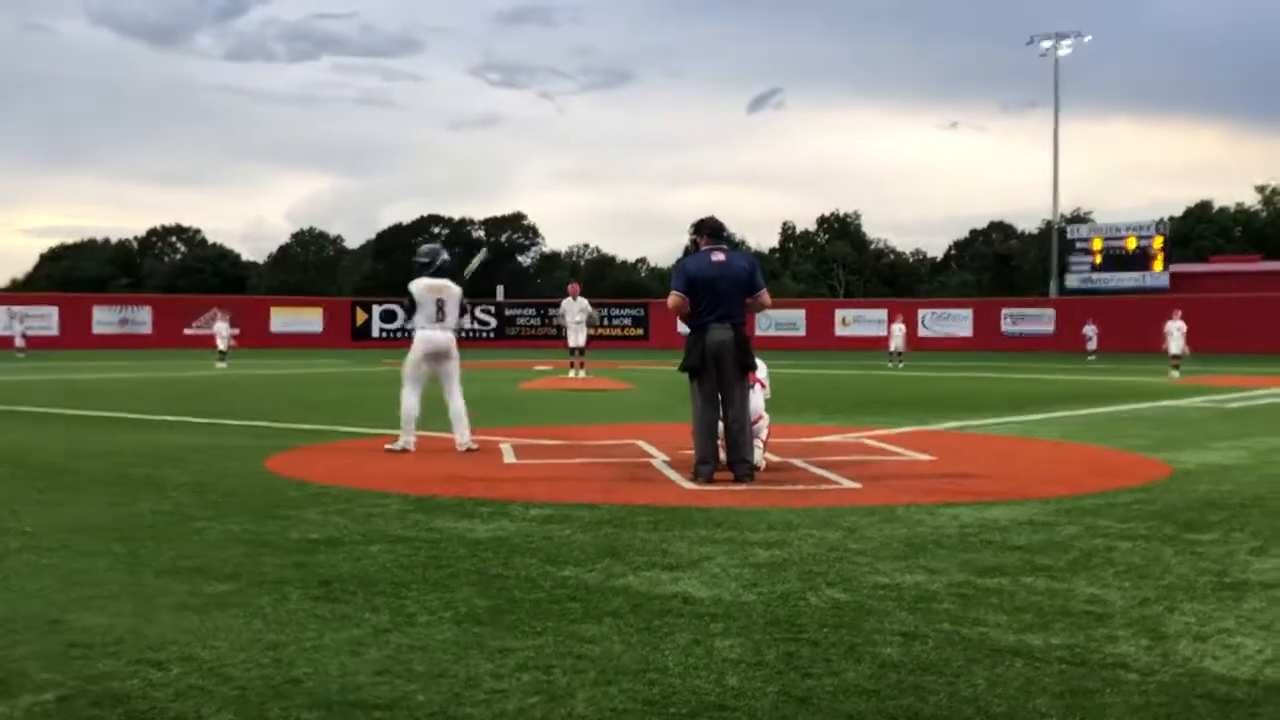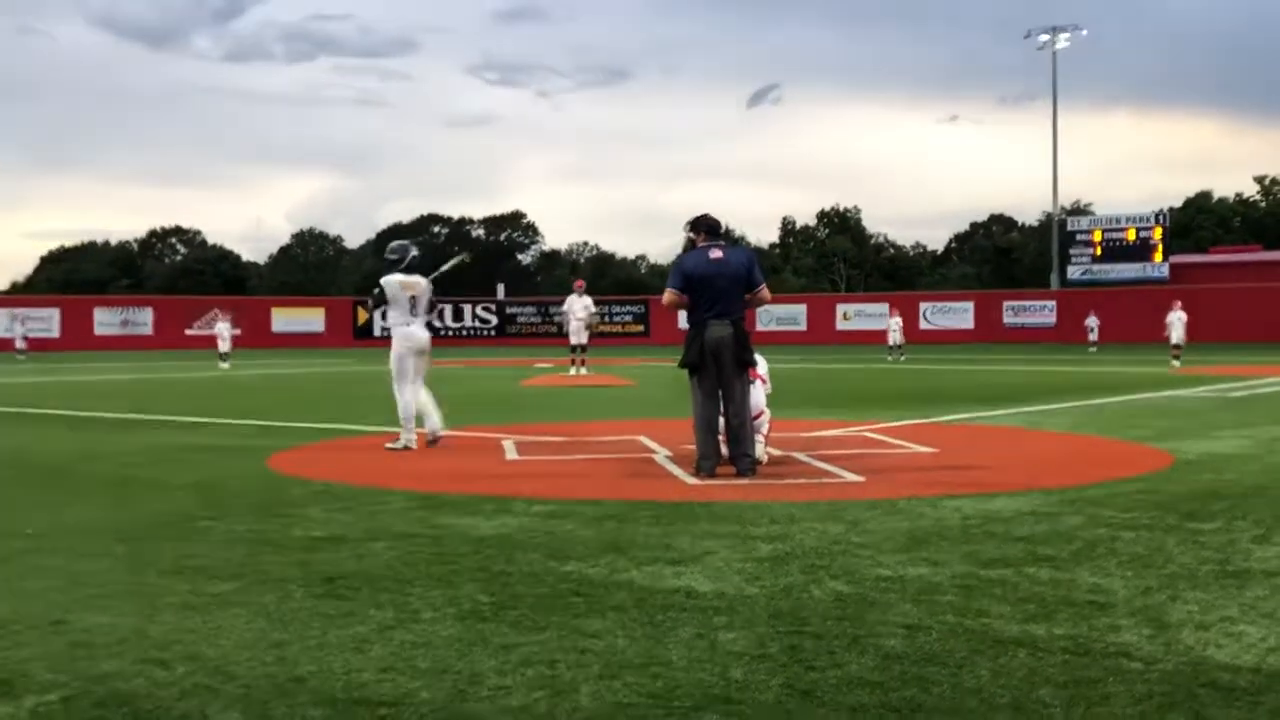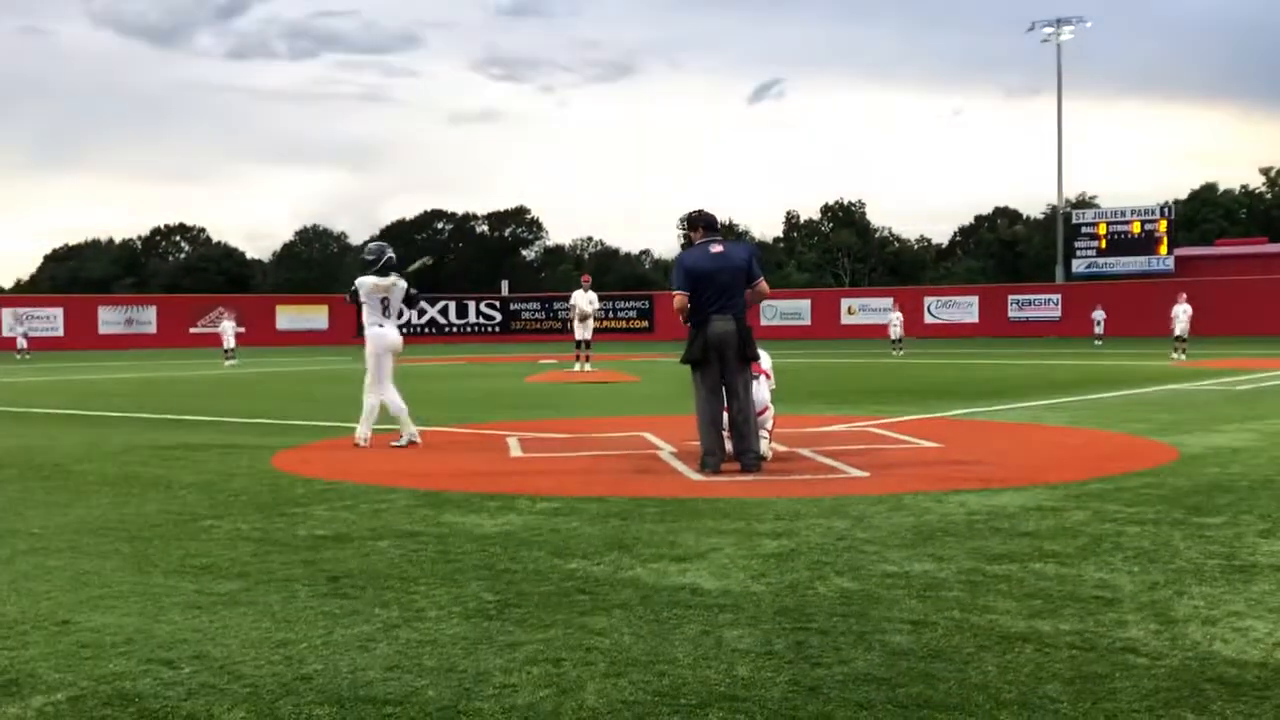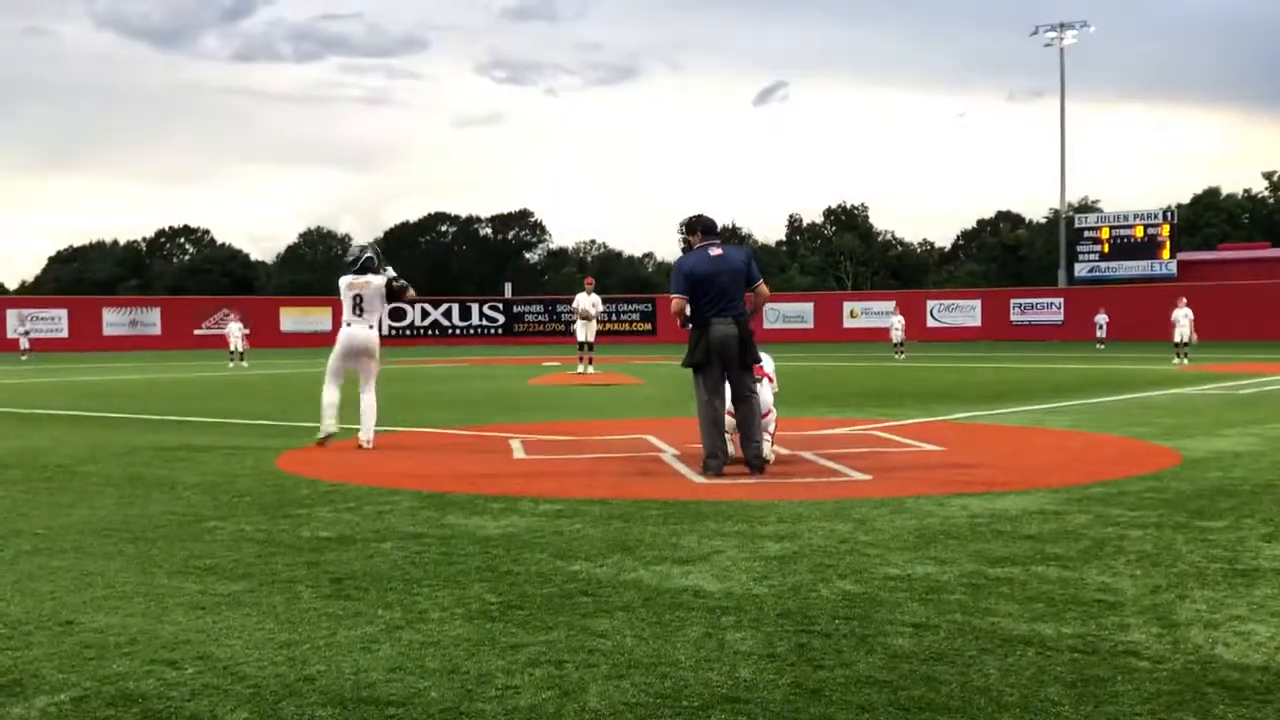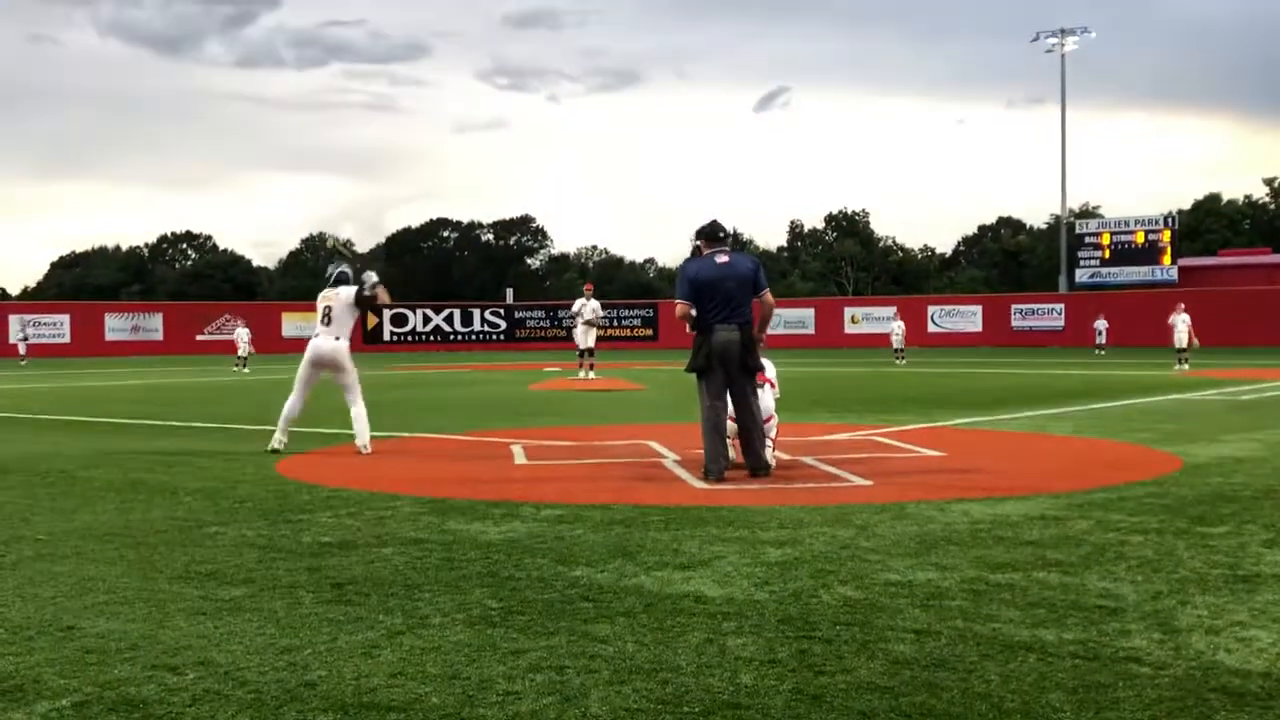
dt=0.3s
person 1, frame 1
left shoulder: (688, 264)
right shoulder: (746, 261)
left elbow: (675, 303)
right elbow: (764, 302)
left wrist: (686, 316)
left hip: (703, 339)
right hip: (734, 339)
left knee: (705, 406)
right knee: (737, 405)
left ankle: (705, 468)
right ankle: (743, 468)
person 1, frame 2
left shoulder: (686, 261)
right shoulder: (745, 256)
left elbow: (669, 300)
right elbow: (764, 297)
left wrist: (690, 305)
left hip: (702, 336)
right hip: (734, 335)
left knee: (705, 402)
right knee: (738, 401)
left ankle: (707, 463)
right ankle: (745, 463)
person 1, frame 3
left shoulder: (686, 258)
right shoulder: (743, 251)
left elbow: (680, 304)
right elbow: (762, 291)
left wrist: (687, 317)
left hip: (704, 332)
right hip: (736, 330)
left knee: (708, 398)
right knee: (741, 397)
left ankle: (711, 459)
right ankle: (750, 458)
person 1, frame 4
left shoulder: (686, 263)
right shoulder: (742, 254)
left elbow: (677, 307)
right elbow: (763, 293)
left wrist: (684, 320)
left hip: (706, 335)
right hip: (737, 332)
left knee: (710, 400)
right knee: (746, 396)
left ankle: (714, 462)
right ankle: (755, 457)
person 1, frame 5
left shoulder: (691, 268)
right shoulder: (750, 263)
left elbow: (682, 312)
right elbow: (769, 303)
right wrist: (760, 331)
left hip: (710, 341)
right hip: (742, 339)
left knee: (713, 406)
right knee: (748, 404)
left ankle: (715, 468)
right ankle: (758, 464)
person 2, frame 1
left shoulder: (416, 285)
right shoulder: (455, 289)
left elbow: (408, 316)
right elbow: (458, 318)
left hip: (423, 339)
right hip: (447, 339)
left knee: (411, 390)
right knee: (453, 392)
left ankle: (407, 439)
right ankle: (463, 439)
person 2, frame 2
left shoulder: (388, 282)
right shoulder: (425, 283)
left elbow: (373, 305)
left hip: (403, 336)
right hip: (422, 334)
left knee: (403, 388)
right knee: (416, 386)
left ankle: (408, 438)
right ankle: (434, 427)
person 2, frame 3
left shoulder: (363, 282)
right shoulder: (400, 283)
left elbow: (352, 298)
right elbow: (416, 304)
left hip: (377, 337)
right hip: (394, 335)
left knee: (384, 388)
right knee: (372, 387)
left ankle: (409, 432)
right ankle: (363, 434)
person 2, frame 4
left shoulder: (344, 281)
right shoulder: (381, 281)
right elbow: (409, 294)
right wrist: (394, 277)
left hip: (347, 334)
right hip: (371, 336)
left knee: (332, 383)
right knee: (368, 389)
left ankle: (329, 425)
right ankle: (367, 437)
person 2, frame 5
left shoulder: (322, 295)
right shoulder: (352, 292)
right elbow: (384, 300)
right wrist: (373, 282)
left hip: (316, 346)
right hip: (339, 348)
left knee: (297, 395)
right knee: (354, 398)
left ankle: (279, 439)
right ankle: (363, 442)
